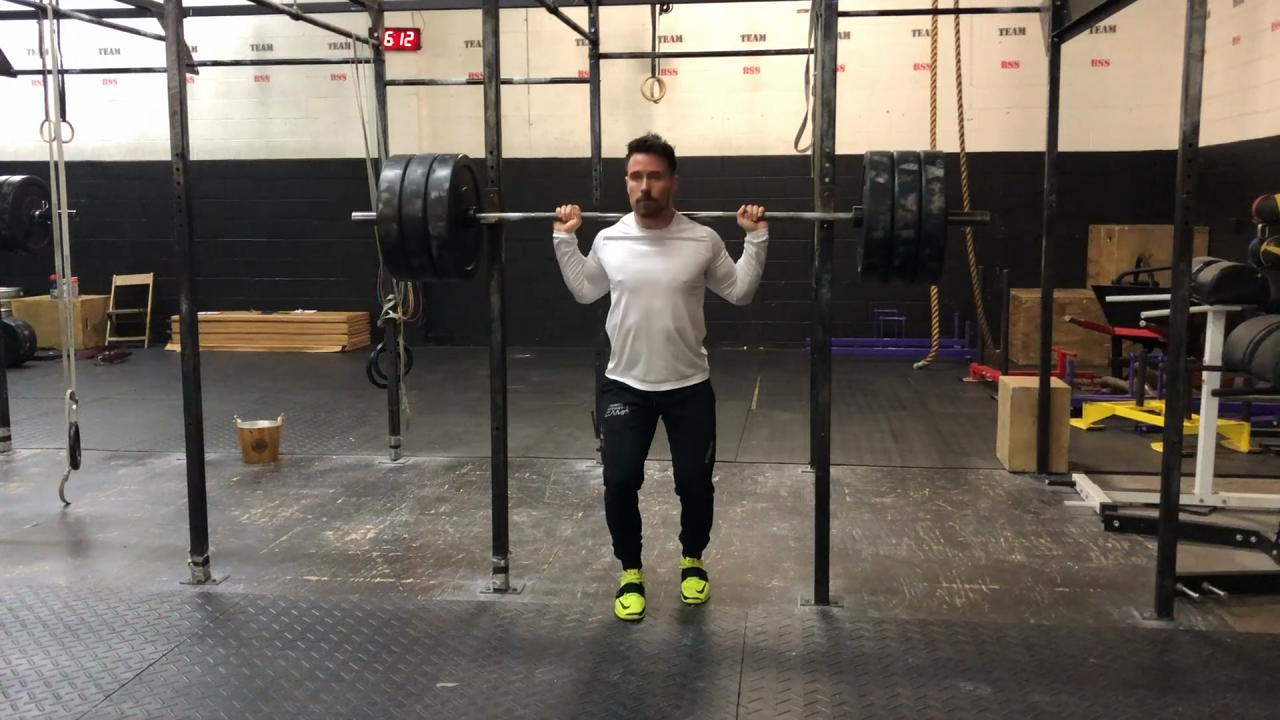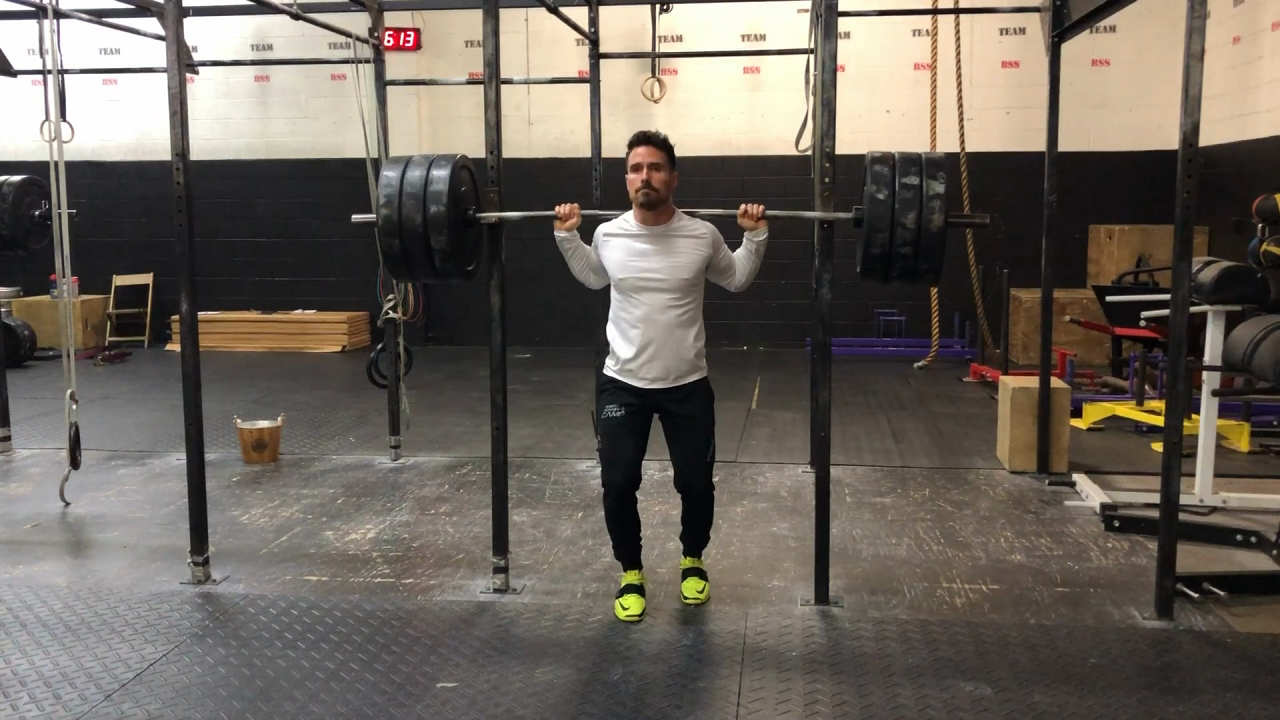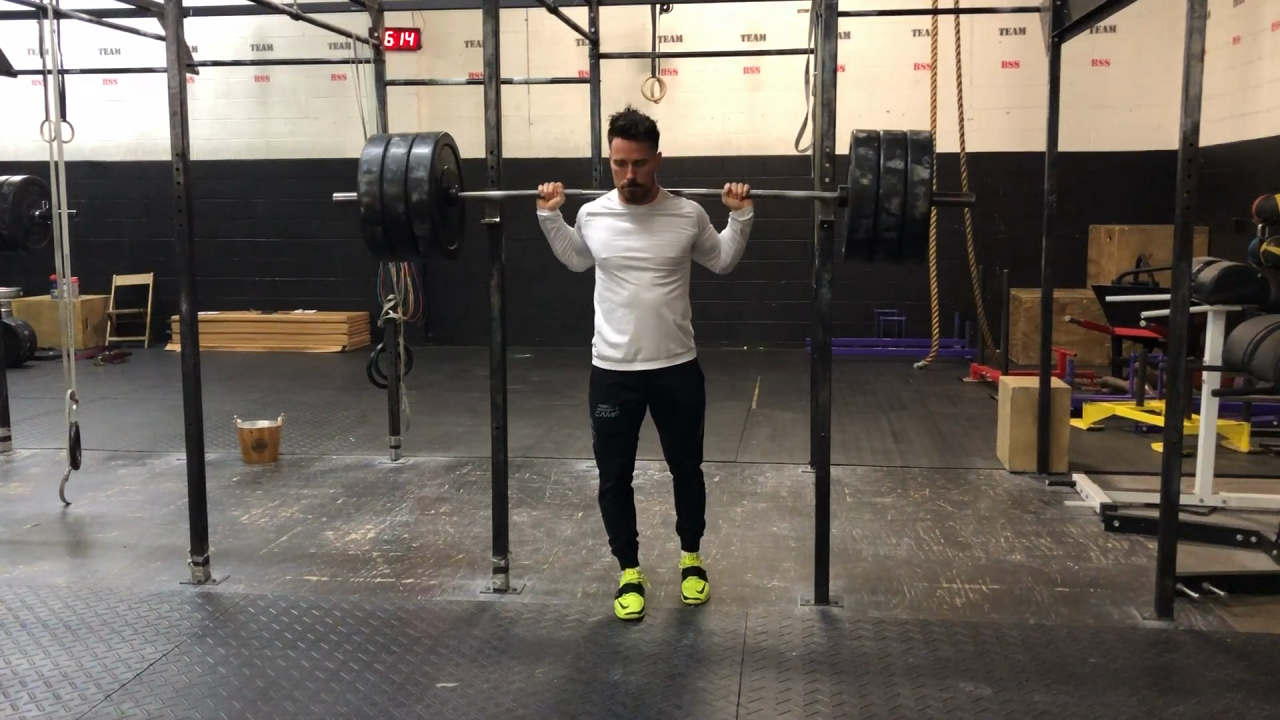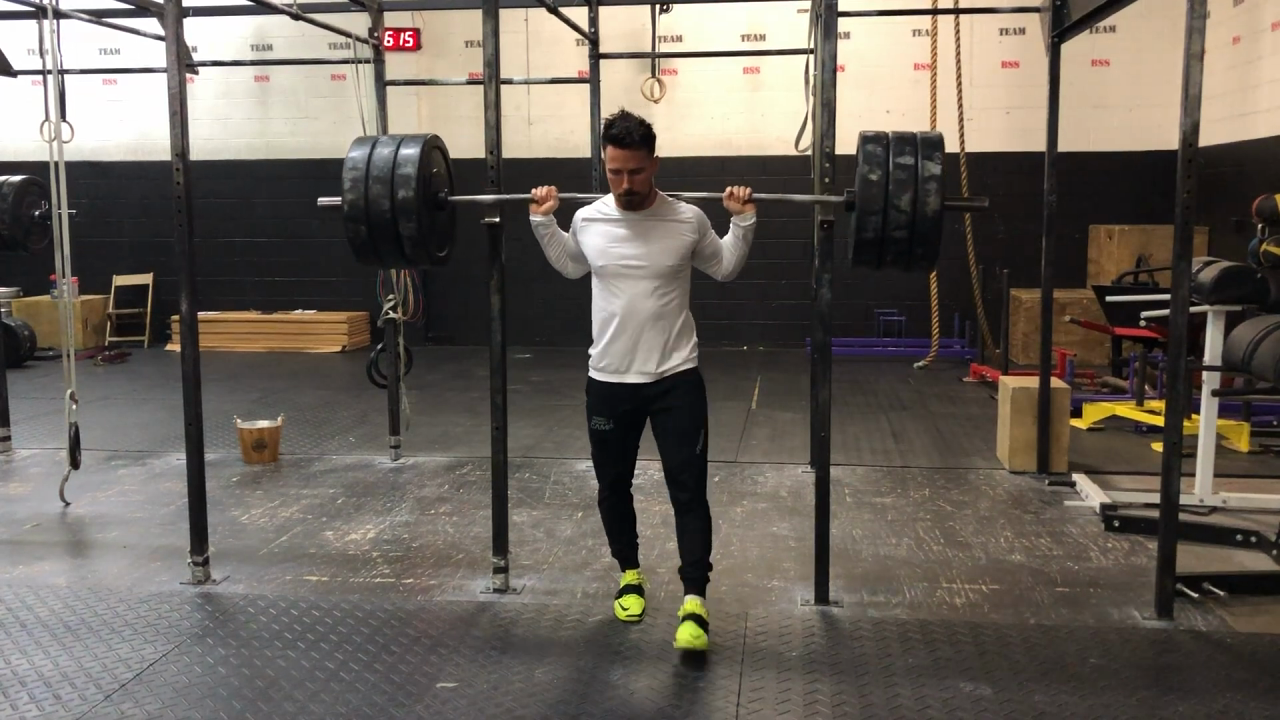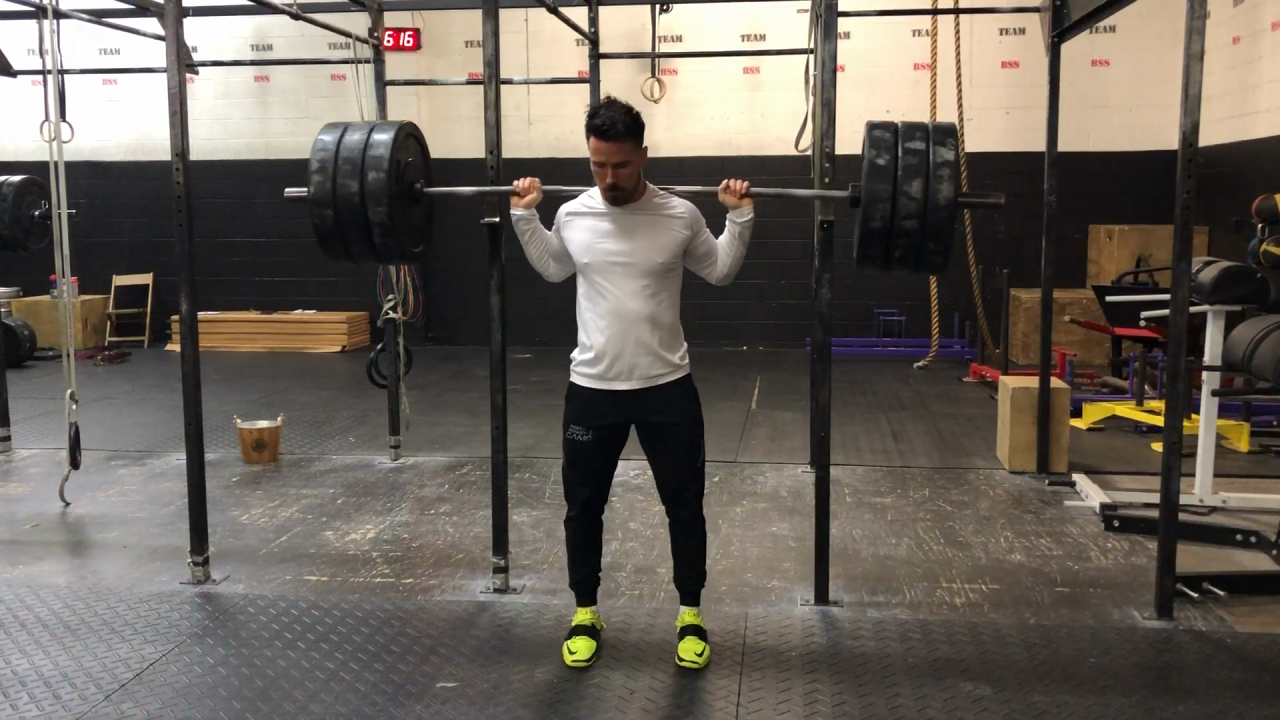
dt=1s
person 1, frame 1
left shoulder: (703, 241)
right shoulder: (608, 240)
left elbow: (740, 292)
right elbow: (582, 290)
left wrist: (756, 238)
right wrist: (564, 239)
left hip: (689, 387)
right hip: (625, 385)
left knee: (695, 484)
right knee: (620, 481)
left ankle: (692, 561)
right ankle: (631, 573)
person 1, frame 2
left shoulder: (703, 236)
right shoulder: (607, 234)
left elbow: (737, 280)
left wrist: (755, 236)
right wrist: (566, 236)
left hip: (686, 383)
right hip: (622, 382)
left knee: (695, 483)
right knee: (617, 484)
left ankle: (692, 560)
right ankle: (630, 573)
person 1, frame 3
left shoulder: (688, 215)
right shoulder: (591, 214)
left elbow: (722, 261)
right elbow: (575, 259)
left wrist: (741, 215)
right wrist: (549, 215)
left hip: (676, 368)
right hip: (612, 371)
left knee: (686, 469)
right knee: (614, 477)
left ankle: (690, 558)
right ankle: (629, 572)
person 1, frame 4
left shoulder: (688, 220)
right shoulder: (587, 219)
left elbow: (725, 268)
right elbow: (570, 266)
left wrist: (743, 220)
right wrist: (542, 220)
left hip: (676, 377)
right hip: (609, 379)
left knee: (688, 489)
right knee: (613, 486)
left ankle: (694, 604)
right ankle: (629, 574)
person 1, frame 5
left shoulder: (680, 216)
right shoulder: (571, 215)
left elbow: (721, 271)
right elbow: (553, 268)
left wrist: (740, 217)
right wrist: (524, 215)
left hip: (666, 386)
right hip: (592, 387)
left knee: (684, 504)
right knee: (583, 505)
left ankle: (690, 614)
right ankle: (585, 613)
